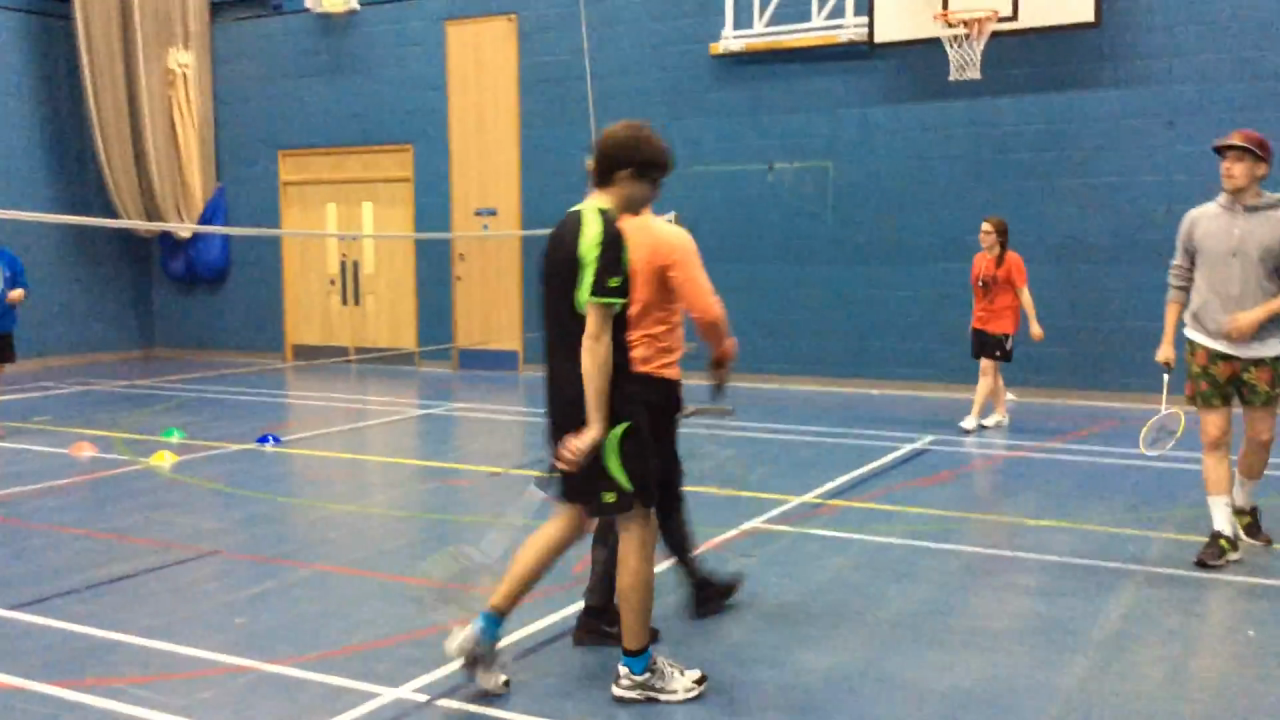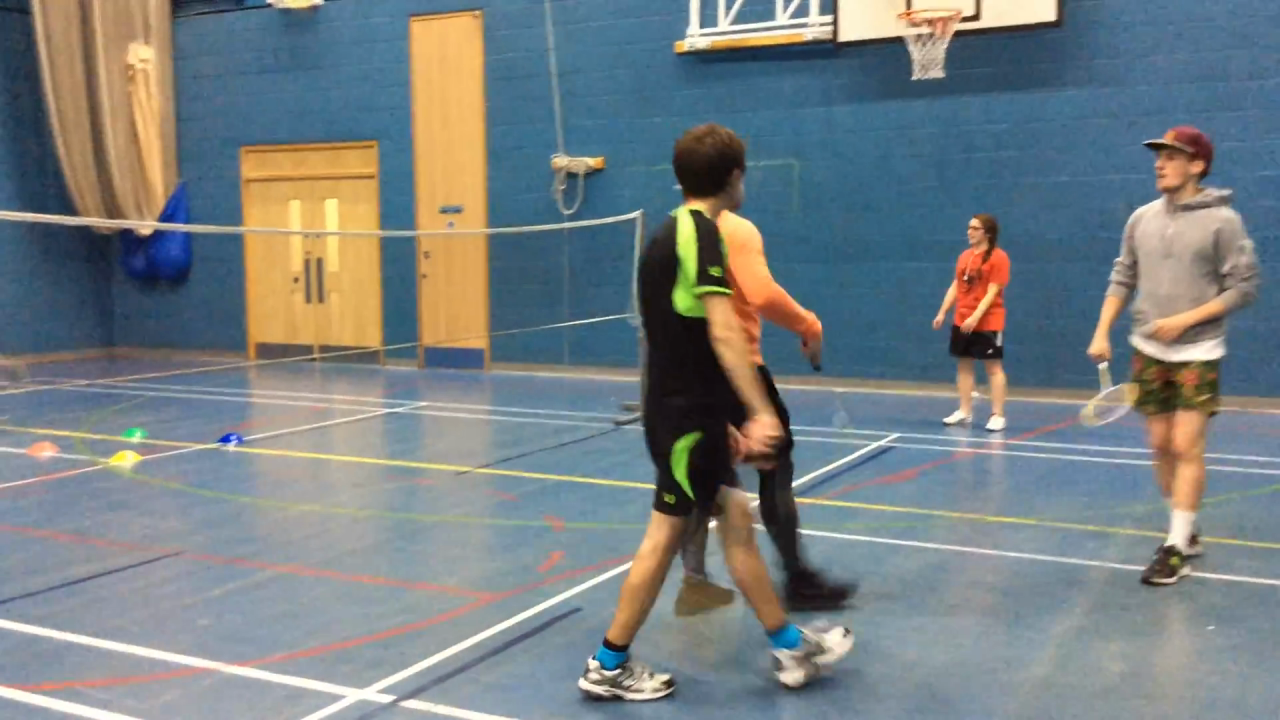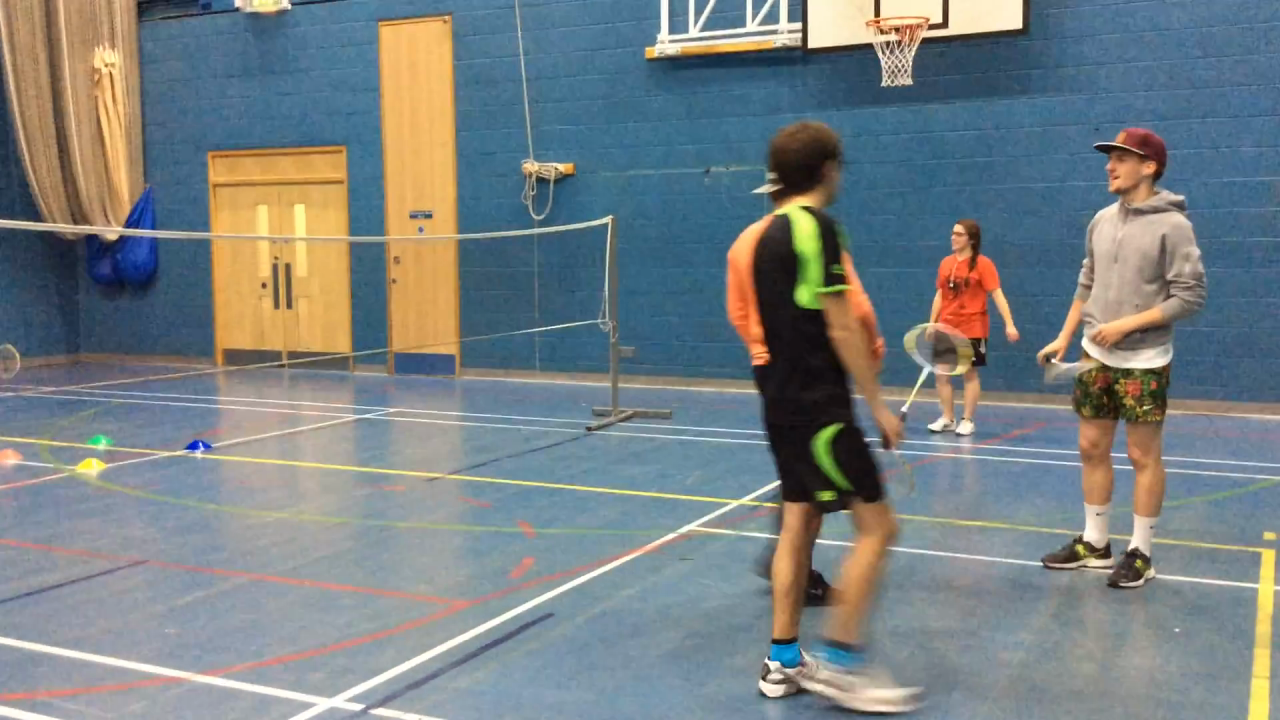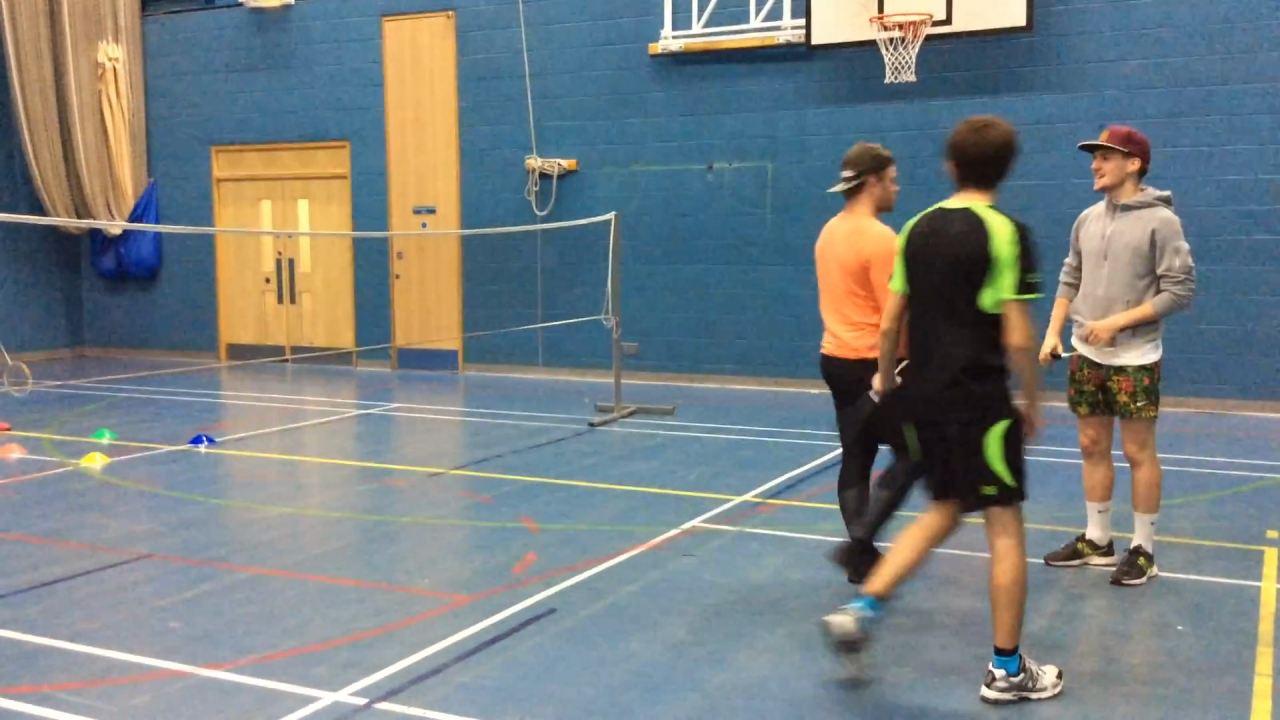
dt=0.5s
person 1, frame 1
left shoulder: (569, 227)
right shoulder: (604, 236)
right elbow: (597, 336)
right wrist: (595, 425)
left hip: (570, 406)
right hip: (598, 411)
left knee: (569, 518)
right knee: (638, 526)
left ankle: (482, 629)
right ankle: (635, 667)
person 1, frame 2
left shoulder: (670, 233)
right shoulder: (701, 233)
right elbow: (724, 332)
left wrist: (723, 422)
right wrist: (761, 413)
left hip: (681, 406)
right hip: (687, 413)
left knee: (737, 520)
right knee: (667, 534)
left ankle: (789, 646)
right ankle: (608, 665)
person 1, frame 3
left shoulder: (768, 234)
right shoulder: (816, 227)
right elbow: (840, 328)
right wrist: (877, 402)
left hip: (784, 403)
right hip: (816, 408)
left knee: (799, 526)
right knee: (877, 528)
left ankle: (784, 658)
right ankle: (839, 658)
person 1, frame 4
left shoulder: (918, 228)
right shoulder: (1005, 232)
left elbow: (891, 319)
right elbow: (1017, 337)
left wrist: (886, 374)
right wrist: (1032, 402)
left hip: (924, 397)
right hip: (979, 401)
left knee: (942, 512)
right knee: (1006, 530)
left ankle: (860, 609)
right ankle: (1007, 669)
person 2, frame 1
right shoulder: (1197, 220)
right elbow: (1178, 282)
right wrist: (1167, 340)
right hip: (1206, 345)
right knee: (1213, 438)
left ankle: (1244, 504)
right ankle: (1222, 534)
person 2, frame 2
left shoulder: (1222, 220)
right shoulder: (1141, 218)
left elbow: (1244, 286)
right elbow: (1122, 279)
left wrist: (1186, 319)
right wrist: (1101, 333)
left hip: (1198, 353)
right hip: (1148, 350)
left knee: (1187, 448)
right knee: (1161, 445)
left ankle: (1176, 548)
right ankle: (1184, 530)
person 2, frame 3
left shoulder: (1172, 225)
right shoulder: (1101, 221)
left elbow: (1190, 296)
left wrist: (1126, 325)
right wrist: (1063, 336)
left hip: (1144, 362)
right hip: (1095, 357)
left knee: (1143, 456)
right knee: (1091, 450)
left ankle: (1140, 552)
right ankle: (1094, 543)
person 2, frame 4
left shoulder: (1160, 221)
right shoulder: (1087, 219)
left elbow: (1180, 290)
right elbow: (1069, 281)
left wrist: (1117, 321)
right wrist: (1053, 333)
left hip: (1133, 358)
right hip: (1085, 354)
left knee: (1139, 452)
right knee: (1092, 447)
left ankle: (1143, 549)
right ankle: (1097, 540)
person 3, frame 1
right shoulder: (670, 238)
right elbow: (706, 312)
right wrist: (723, 349)
right hip: (651, 381)
left knee: (666, 485)
left ankle: (700, 583)
right ankle: (598, 613)
person 3, frame 2
right shoulder: (737, 231)
right elbow: (764, 294)
right wrist: (809, 326)
right knee: (775, 467)
left ankle: (696, 580)
right ankle: (797, 581)
person 3, frame 3
left shoulder: (744, 242)
left elbow: (738, 313)
right elbow: (856, 309)
right wrist: (873, 349)
left hip: (765, 369)
left ankle: (781, 554)
person 3, frame 4
left shoulder: (829, 232)
right shoulder: (879, 238)
left hip: (835, 358)
right hip: (871, 363)
left knee: (856, 458)
left ankle: (863, 554)
right ankle: (858, 546)
person 4, frame 1
left shoulder: (1012, 260)
right shoulder: (978, 259)
left elbow: (1023, 293)
left wrist: (1034, 323)
right wrist: (975, 317)
left hip: (1002, 324)
right hip: (980, 323)
left knee: (986, 368)
right knee: (991, 369)
left ankle: (974, 415)
right ankle: (1000, 413)
person 4, frame 2
left shoulder: (998, 257)
right shoulder: (964, 256)
left elbow: (993, 291)
right elbow: (955, 286)
left wrist: (975, 317)
right wrist: (942, 313)
left hip: (988, 322)
right hip: (962, 321)
left knee: (993, 367)
right knee: (964, 365)
left ankle: (998, 415)
right ankle: (964, 411)
person 4, frame 3
left shoulder: (983, 264)
right shoulder: (946, 262)
left elbow: (996, 294)
left wrist: (1009, 324)
right wrist: (932, 322)
left hip: (972, 329)
right hip: (946, 328)
left knee: (970, 374)
right knee: (941, 374)
left ankle: (967, 420)
right ankle: (947, 418)
person 4, frame 4
left shoulder: (987, 261)
right shoulder: (952, 259)
left elbow: (994, 296)
right elbow: (944, 291)
left hip: (976, 326)
right hip: (951, 326)
left knee: (973, 370)
right knee: (949, 368)
left ankle: (971, 410)
